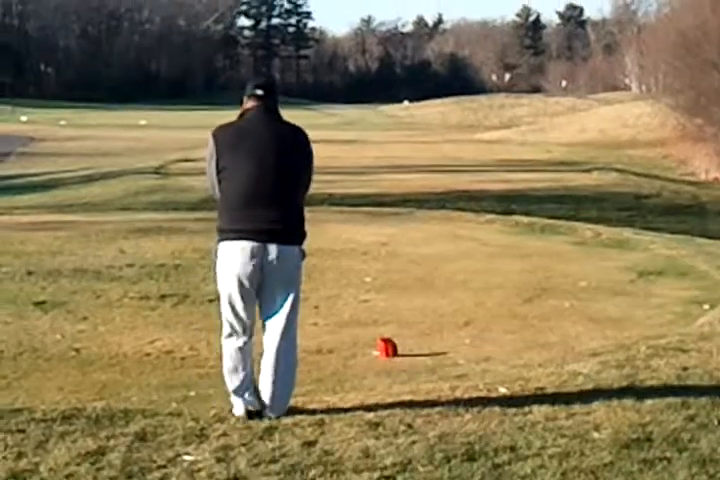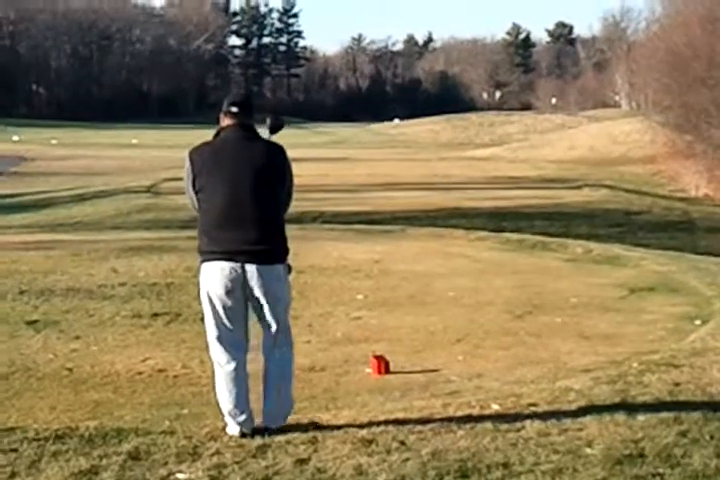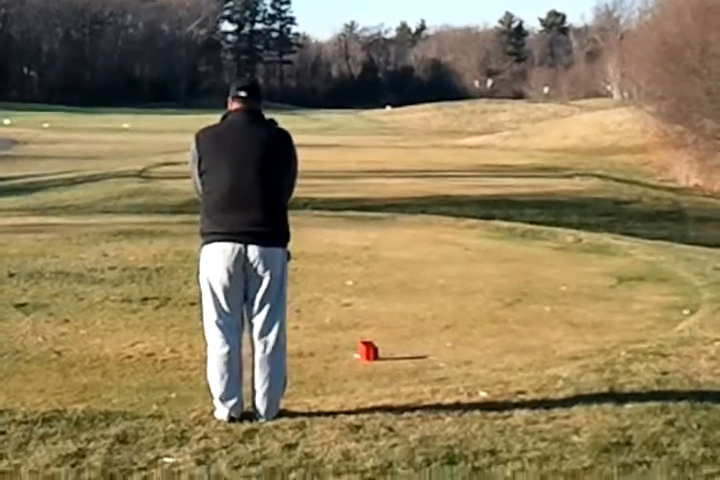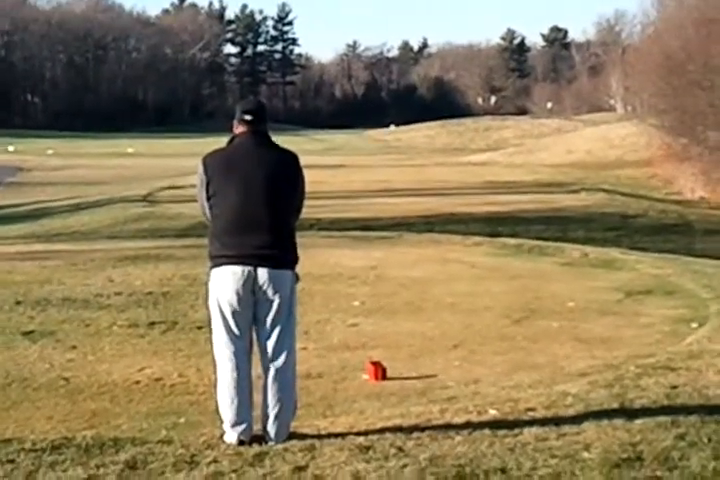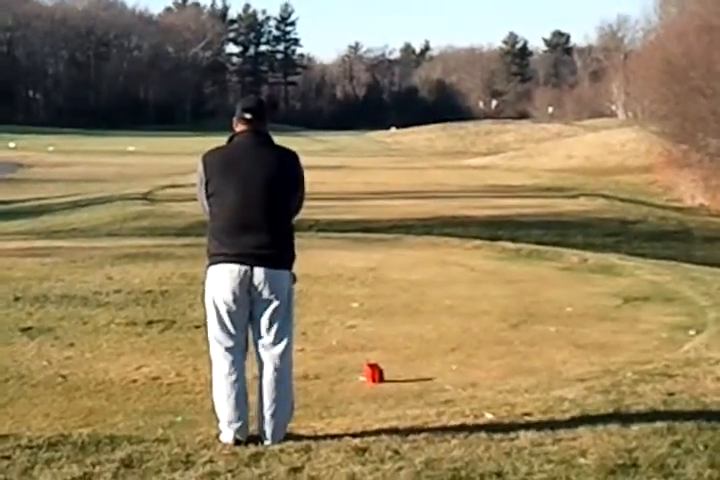
dt=1s
person 1, frame 1
left shoulder: (222, 136)
right shoulder: (297, 138)
left elbow: (216, 188)
right elbow: (302, 188)
left hip: (237, 241)
right hip: (284, 243)
left knee: (236, 328)
right knee: (280, 328)
left ankle: (243, 401)
right ankle: (274, 404)
person 1, frame 2
left shoulder: (198, 157)
right shoulder: (274, 154)
left elbow: (197, 205)
right elbow: (283, 203)
left hip: (218, 262)
right hip: (267, 261)
left knee: (227, 348)
right knee: (277, 342)
left ankle: (238, 422)
right ankle: (274, 419)
person 1, frame 3
left shoulder: (205, 139)
right shoulder: (280, 139)
left elbow: (201, 188)
right elbow: (286, 191)
left hip: (219, 244)
right hip: (268, 245)
left knee: (222, 330)
right knee: (268, 331)
left ankle: (227, 407)
right ankle: (266, 407)
person 1, frame 4
left shoulder: (212, 163)
right shoulder: (287, 161)
left elbow: (208, 212)
left hip: (228, 267)
right hip: (277, 267)
left knee: (231, 352)
right knee: (279, 353)
left ankle: (237, 430)
right ankle: (277, 430)
person 1, frame 5
left shoulder: (212, 161)
right shoulder: (287, 161)
left elbow: (208, 208)
left hip: (226, 266)
right hip: (273, 267)
left knee: (227, 352)
right knee: (274, 351)
left ankle: (233, 429)
right ankle: (272, 431)
